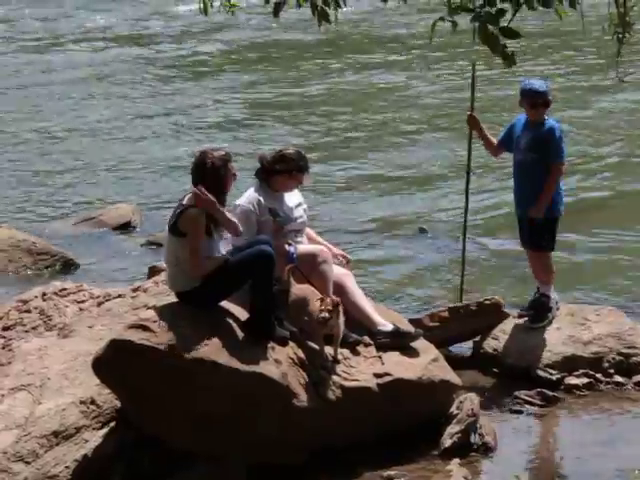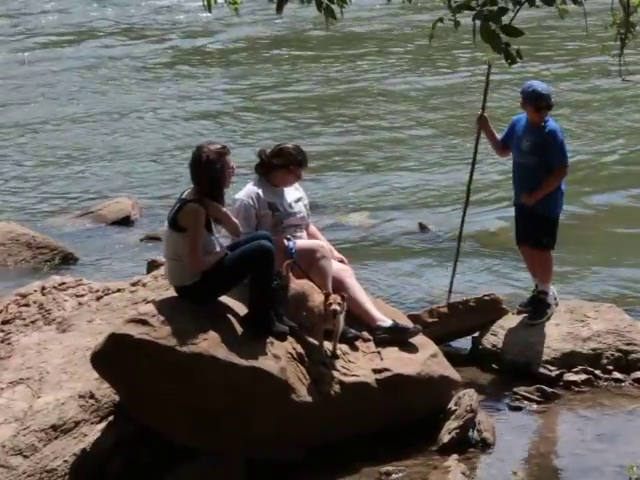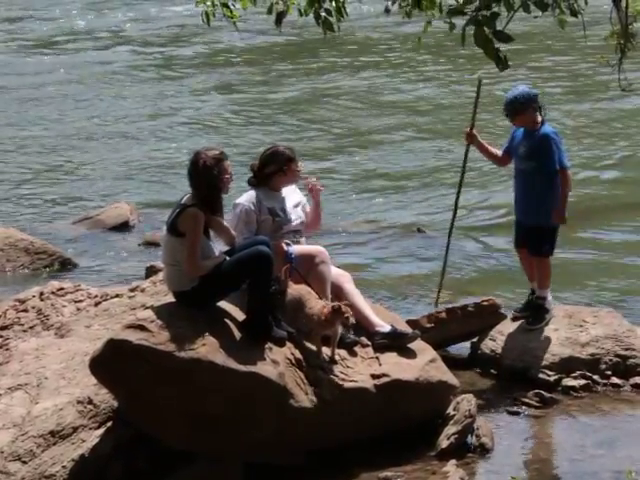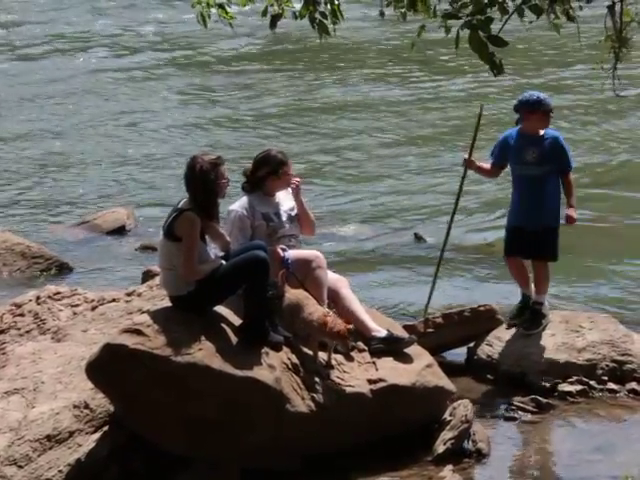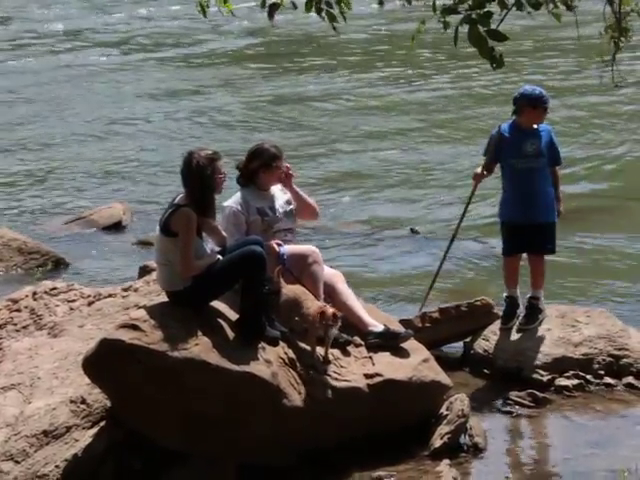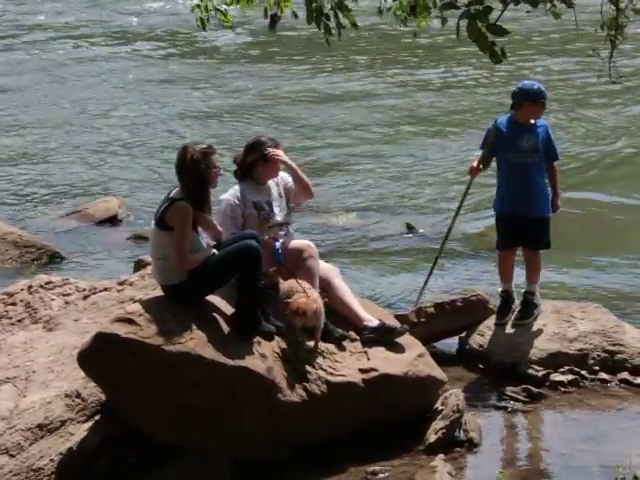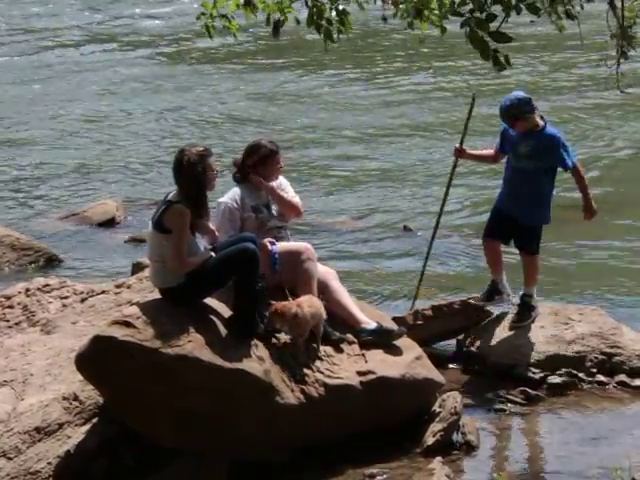
dt=0.7s
person 1, frame 1
left shoulder: (551, 130)
right shoulder: (518, 123)
left elbow: (557, 170)
right elbow: (496, 150)
left wrist: (542, 204)
right wrist: (479, 128)
left hip: (545, 205)
right hip: (524, 203)
left knee: (540, 253)
right knee: (531, 251)
left ankle: (548, 300)
right ankle: (542, 293)
person 1, frame 2
left shoulder: (552, 132)
right shoulder: (517, 123)
left elbow: (561, 171)
right elbow: (503, 150)
left wrist: (535, 196)
right wrist: (487, 129)
left hip: (546, 203)
right hip: (523, 200)
left knee: (540, 250)
right knee: (525, 247)
left ankle: (547, 297)
right ankle: (540, 290)
person 1, frame 3
left shoulder: (548, 136)
right shoulder: (519, 133)
left elbow: (564, 174)
right elbow: (502, 160)
left wrist: (560, 209)
right wrist: (478, 143)
left hip: (545, 211)
right hip: (524, 209)
left knee: (539, 256)
right knee: (523, 250)
left ankle: (544, 302)
right ankle: (535, 294)
person 1, frame 4
left shoulder: (554, 140)
right shoulder: (509, 139)
left elbow: (566, 175)
right elbow: (494, 170)
left wrist: (571, 205)
right wrist: (474, 165)
left hip: (545, 215)
right hip: (518, 213)
left knee: (540, 262)
right knee: (512, 257)
left ankle: (539, 308)
right ankle: (527, 297)
person 1, frame 5
left shoulder: (546, 133)
right shoulder: (503, 134)
left elbow: (553, 168)
right elbow: (489, 165)
left wrist: (558, 199)
right wrist: (480, 173)
left hip: (542, 210)
right hip: (512, 211)
left knee: (537, 257)
right knee: (510, 257)
left ankle: (535, 303)
right ankle: (512, 301)
person 1, frame 6
left shoulder: (543, 128)
right shoulder: (500, 128)
left elbow: (551, 164)
right elbow: (486, 158)
left wrist: (555, 194)
right wrist: (477, 166)
left hip: (537, 204)
right hip: (507, 205)
left knee: (532, 252)
right knee: (505, 252)
left ankle: (531, 298)
right ankle: (507, 296)
person 1, frame 7
left shoulder: (551, 138)
right shoulder: (509, 131)
left elbow: (576, 169)
right elbow: (496, 155)
left wrist: (587, 201)
right wrist: (468, 155)
left hip: (533, 208)
right hip: (506, 202)
left knee: (528, 254)
right knee: (489, 241)
left ankle: (529, 300)
right ankle: (499, 286)
person 2, frame 1
left shoulder: (293, 195)
right shoulder: (250, 203)
left wrist: (331, 247)
left hip: (303, 261)
left knee: (344, 276)
right knee: (320, 254)
left ankle: (380, 327)
person 2, frame 2
left shoulder: (294, 190)
right shoulder: (249, 197)
left elbow: (307, 226)
left wrist: (332, 251)
right wrist: (290, 245)
left hip: (303, 256)
left knee: (343, 272)
right knee: (319, 249)
left ankle: (380, 323)
person 2, frame 3
left shoulder: (292, 192)
right shoulder: (248, 203)
left elbow: (312, 226)
left wrist: (316, 200)
right wrist: (274, 247)
left hip: (303, 262)
left knee: (343, 278)
right knee: (318, 253)
left ankle: (379, 328)
person 2, frame 4
left shoulder: (285, 196)
right shoulder: (242, 209)
left elbow: (309, 230)
left wrist: (298, 198)
right wrist: (268, 252)
left hip: (298, 266)
left knee: (338, 282)
right knee: (315, 258)
left ankle: (375, 333)
person 2, frame 5
left shoulder: (281, 190)
right shoulder: (237, 204)
left elbow: (313, 214)
left wrist: (291, 187)
left hip: (295, 261)
left knee: (335, 277)
right knee: (311, 253)
left ankle: (372, 328)
person 2, frame 6
left shoulder: (279, 181)
right shoulder: (234, 198)
left elbow: (308, 194)
left wrist: (289, 164)
left hip: (290, 255)
left knee: (330, 272)
right knee: (307, 248)
left ankle: (367, 323)
person 2, frame 7
left shoulder: (278, 183)
right shoulder: (232, 201)
left elbow: (297, 211)
left wrist: (268, 190)
left hip: (288, 260)
left knee: (328, 276)
right knee: (304, 250)
left ankle: (365, 326)
person 3, frame 1
left shoulder: (199, 201)
right shoulder: (194, 213)
left elbow: (237, 230)
right elbow: (196, 268)
left wrist: (216, 209)
right wrist: (225, 259)
left hip: (202, 275)
right hip: (193, 290)
left knee: (263, 243)
right knee: (263, 256)
left ankle: (270, 317)
right ankle: (260, 325)
person 3, frame 2
left shoulder: (200, 196)
right shoulder: (194, 208)
left elbow: (236, 232)
right elbow: (195, 263)
left wrist: (221, 213)
right wrist: (223, 253)
left hip: (199, 275)
right hip: (193, 285)
left knee: (263, 237)
right knee: (263, 251)
left ankle: (269, 311)
right ankle: (259, 320)
person 3, frame 3
left shoulder: (197, 201)
right shoulder: (194, 213)
left elbow: (231, 240)
right elbow: (193, 268)
left wrist: (216, 221)
right wrist: (221, 259)
left hip: (197, 279)
right hip: (191, 289)
left knee: (262, 243)
right knee: (261, 257)
left ankle: (269, 317)
right ankle: (257, 325)
person 3, frame 4
left shoulder: (193, 206)
right shoulder: (190, 217)
left elbow: (225, 245)
right elbow: (190, 272)
right wrist: (217, 262)
left hip: (193, 285)
right hip: (188, 294)
left knee: (258, 247)
right knee: (258, 261)
left ankle: (266, 321)
right ankle: (254, 329)
person 3, frame 5
left shoulder: (189, 201)
right shoulder: (186, 213)
left elbow: (221, 240)
right elbow: (187, 268)
right wrist: (214, 257)
left hip: (189, 280)
right hip: (184, 290)
left knee: (255, 243)
right knee: (254, 256)
left ankle: (262, 317)
right ankle: (251, 326)
person 3, frame 6
left shoulder: (184, 195)
right shoulder: (182, 207)
left elbow: (217, 235)
right elbow: (182, 262)
right wrist: (210, 253)
left hip: (185, 274)
right hip: (179, 284)
left knee: (251, 237)
right knee: (250, 251)
left ankle: (259, 311)
right ankle: (248, 320)
person 3, frame 7
left shoulder: (180, 198)
right shoulder: (179, 210)
left elbow: (212, 236)
right elbow: (179, 265)
right wrist: (207, 256)
left hip: (182, 277)
right hip: (177, 287)
left knee: (248, 240)
right knee: (247, 253)
left ankle: (258, 313)
right ankle: (246, 323)
